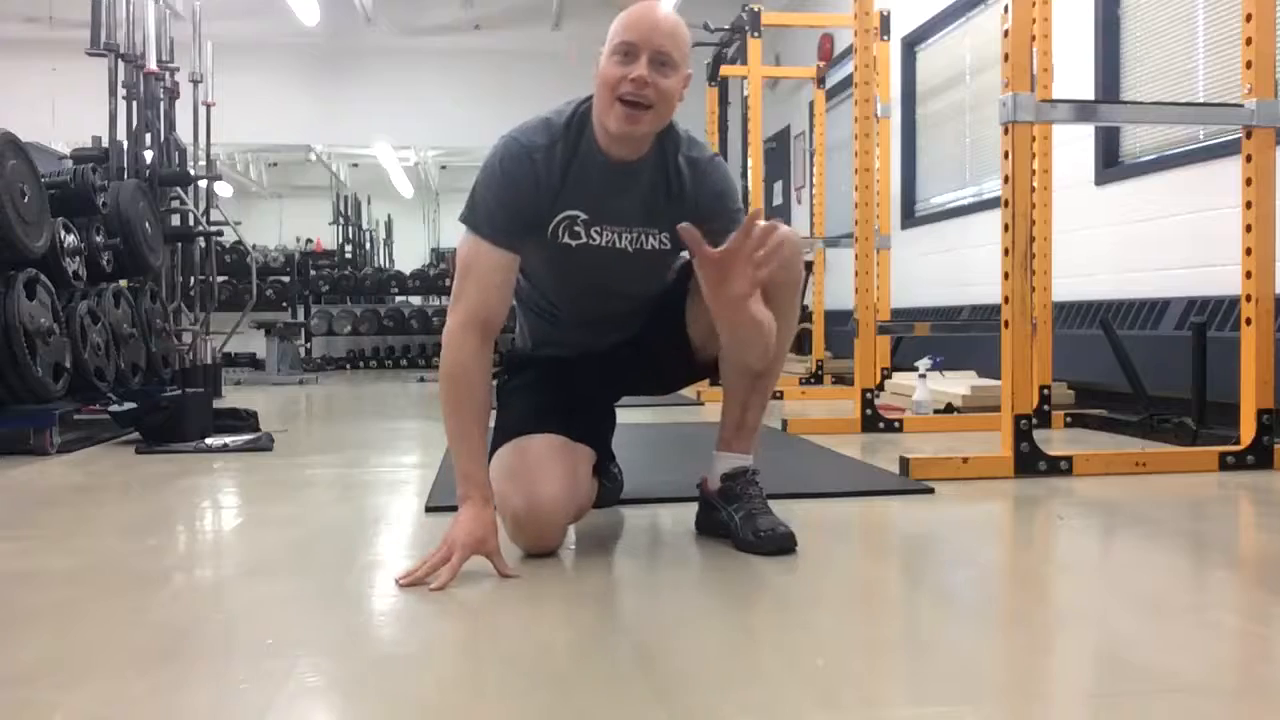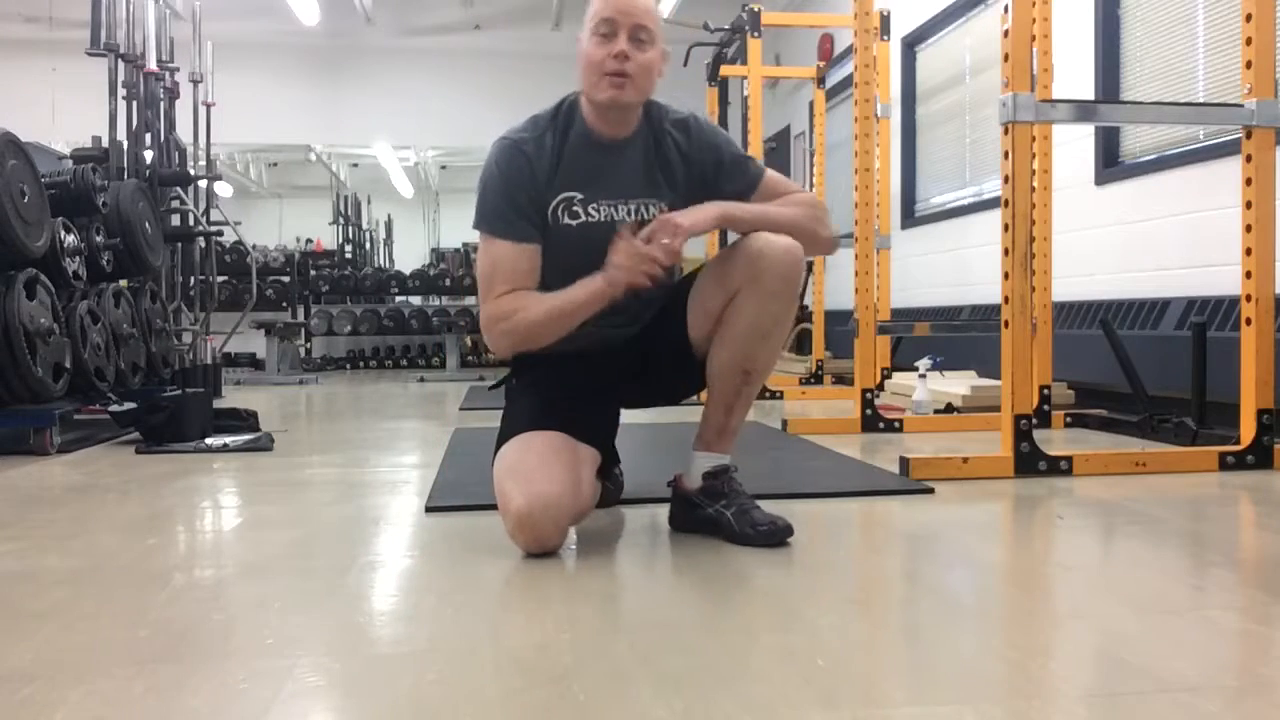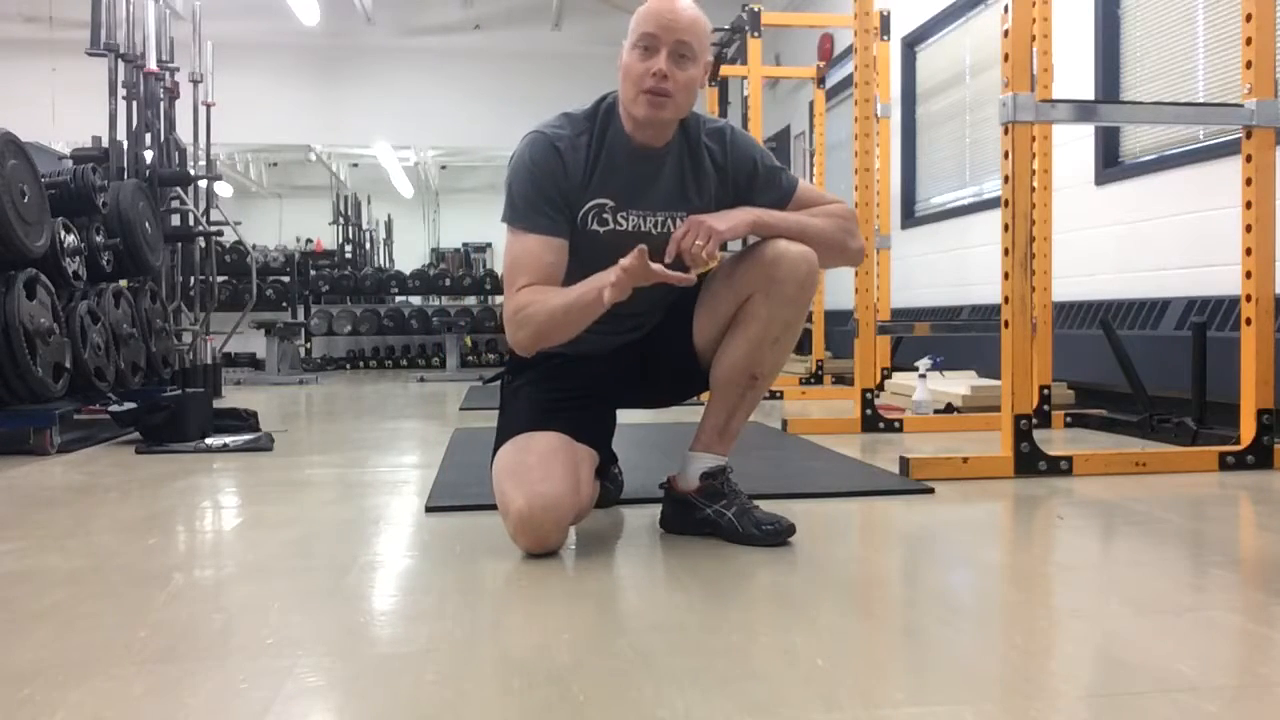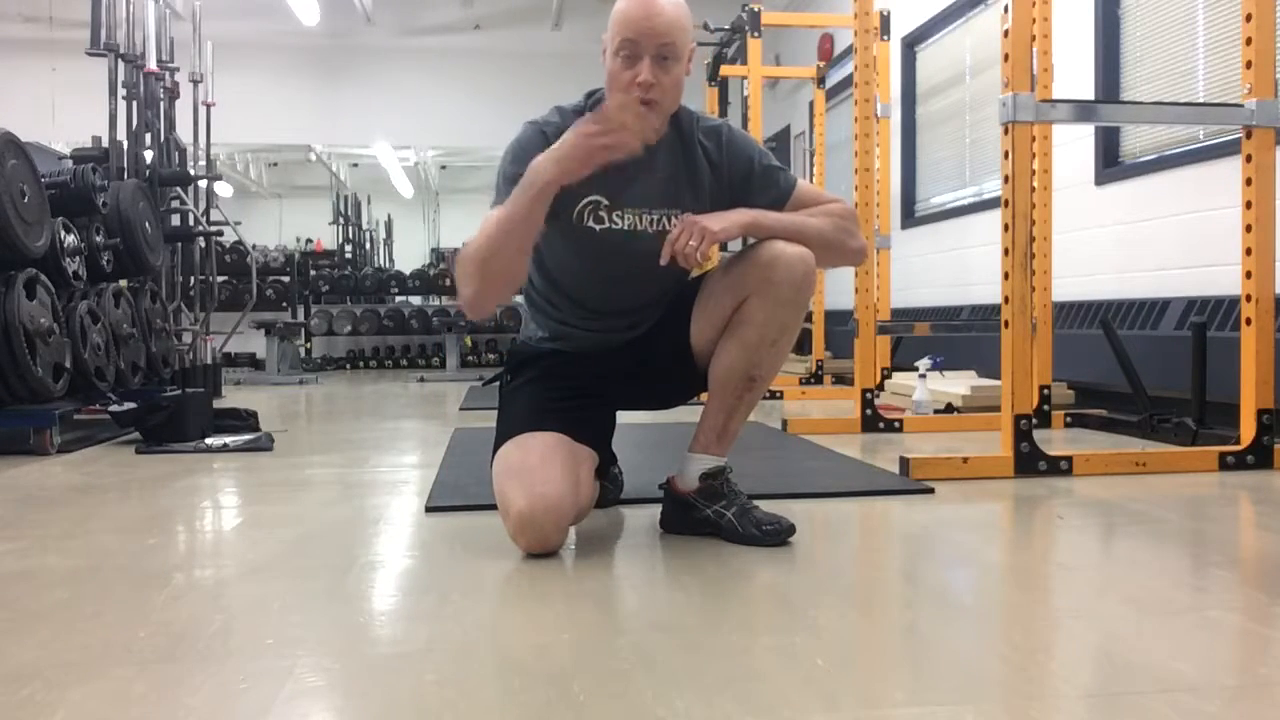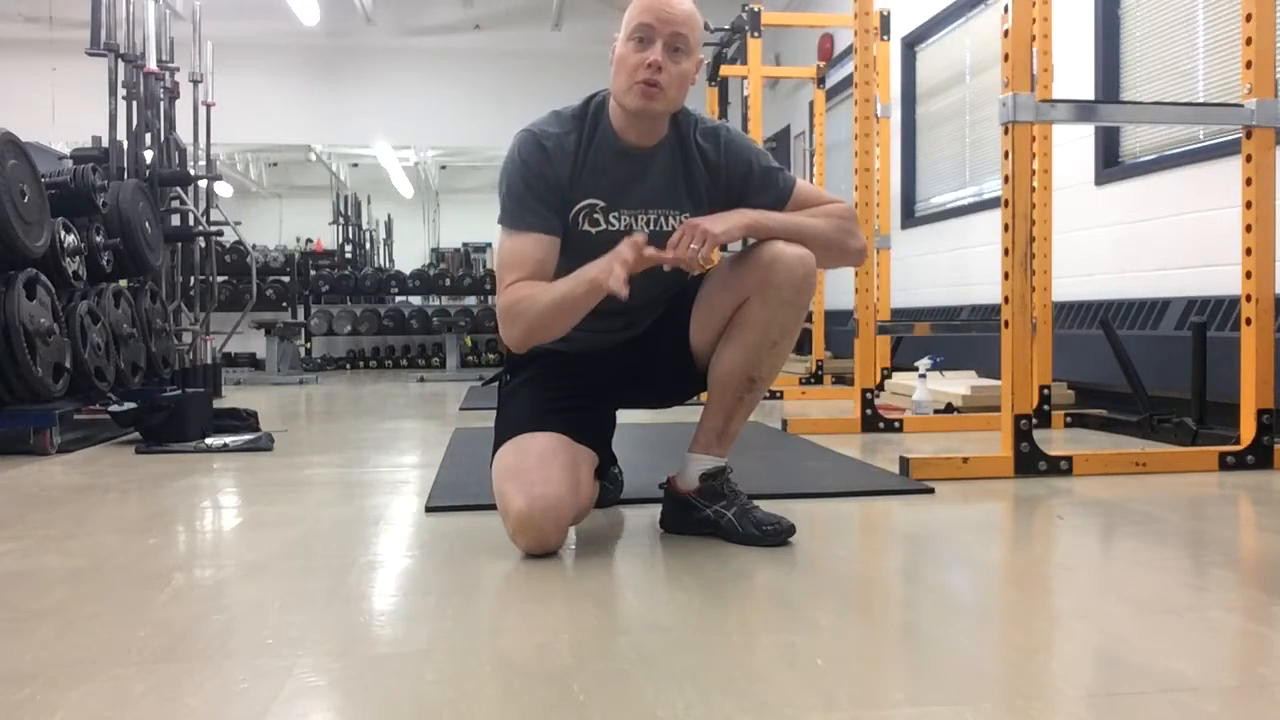
dt=1s
person 1, frame 1
left shoulder: (700, 174)
right shoulder: (526, 157)
left elbow: (754, 351)
right elbow: (470, 328)
left wrist: (731, 305)
right wrist: (475, 502)
left hip: (654, 333)
right hip: (556, 357)
left knee: (777, 260)
right knee: (535, 523)
left ankle: (730, 482)
right ankle: (595, 470)
person 1, frame 2
left shoulder: (689, 141)
right shoulder: (521, 156)
left elbow: (820, 229)
right elbow: (501, 326)
left wrist: (715, 212)
right wrist: (604, 282)
left hip: (659, 333)
right hip: (560, 359)
left knee: (776, 253)
right knee: (535, 521)
left ankle: (704, 482)
right ankle: (594, 470)
person 1, frame 3
left shoulder: (722, 150)
right shoulder: (551, 152)
left elbow: (848, 236)
right elbow: (524, 328)
left wrist: (747, 217)
right wrist: (611, 284)
left hip: (664, 340)
right hip: (566, 358)
left knee: (790, 263)
right knee: (537, 520)
left ankle: (700, 483)
right ankle: (593, 470)
person 1, frame 4
left shoulder: (717, 148)
right shoulder: (547, 140)
left elbow: (848, 236)
right elbow: (476, 298)
left wrist: (745, 218)
right wrist: (545, 176)
left hip: (666, 340)
right hip: (564, 356)
left knee: (787, 263)
right knee: (535, 522)
left ankle: (698, 484)
right ankle: (593, 468)
person 1, frame 5
left shoulder: (716, 150)
right shoulder: (544, 148)
left elbow: (848, 237)
right elbow: (516, 327)
left wrist: (745, 219)
right wrist: (600, 273)
left hip: (666, 340)
right hip: (563, 356)
left knee: (787, 264)
right knee: (535, 522)
left ankle: (699, 483)
right ankle: (592, 466)
